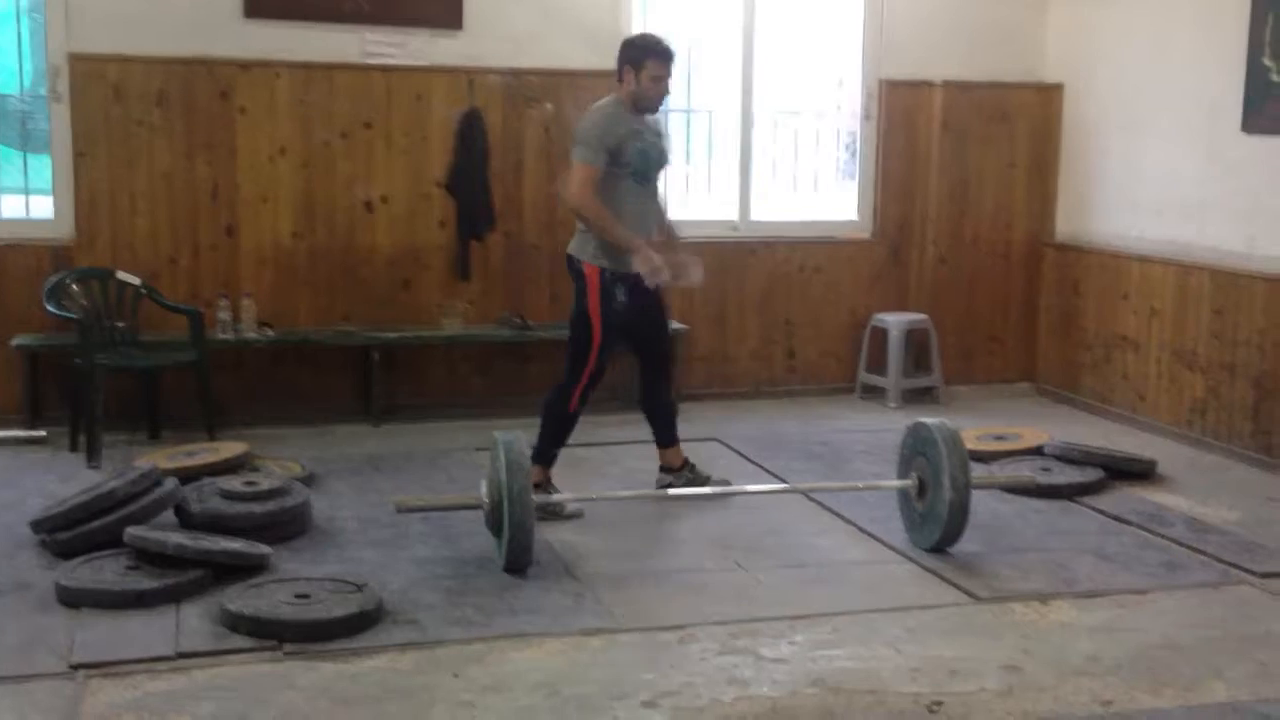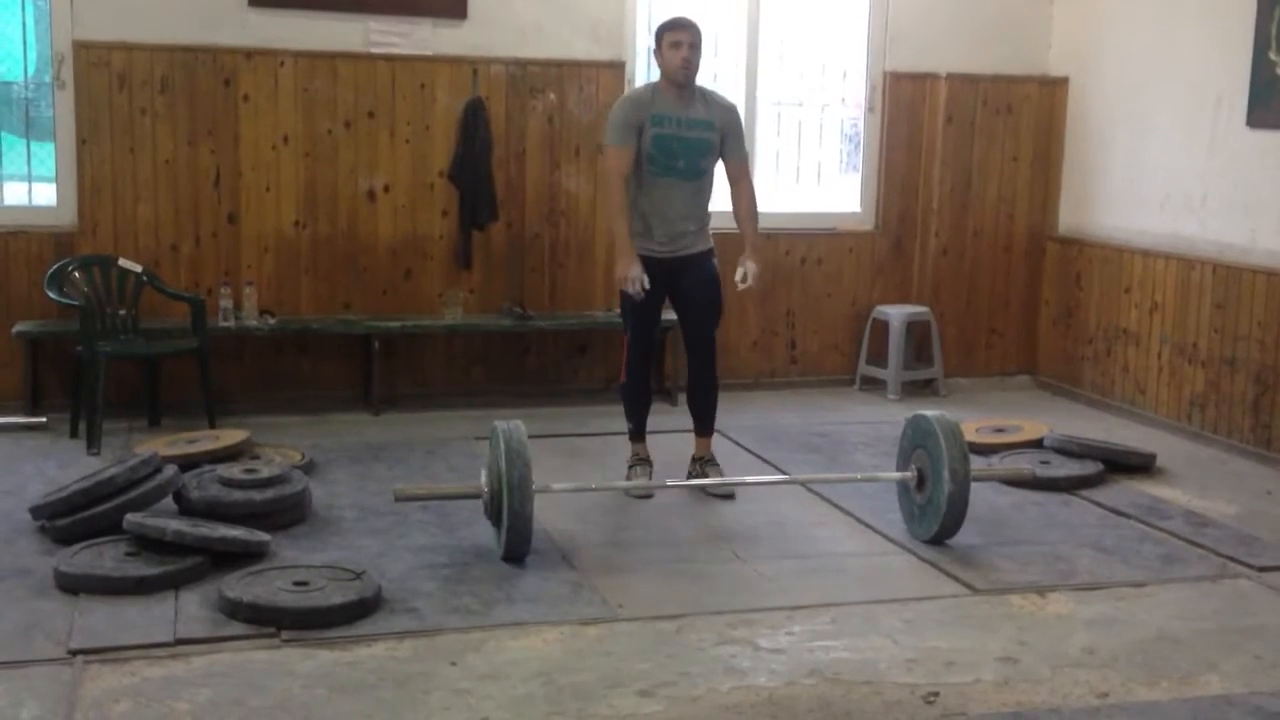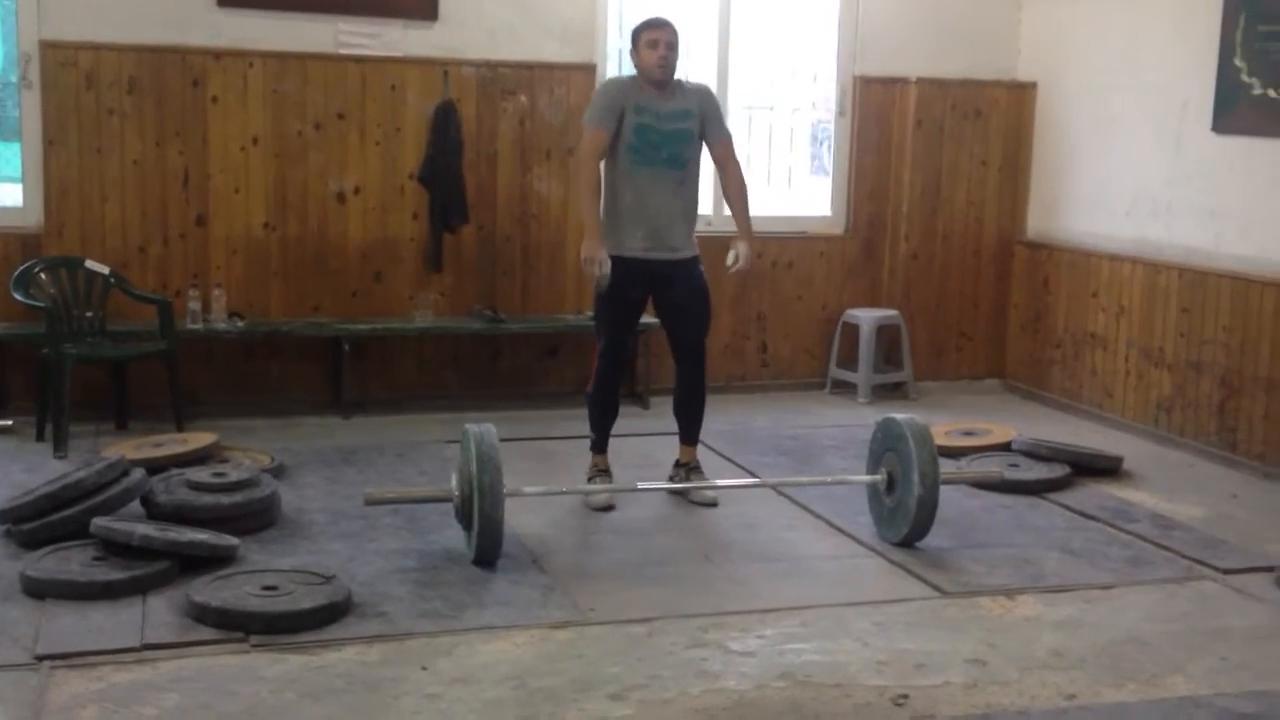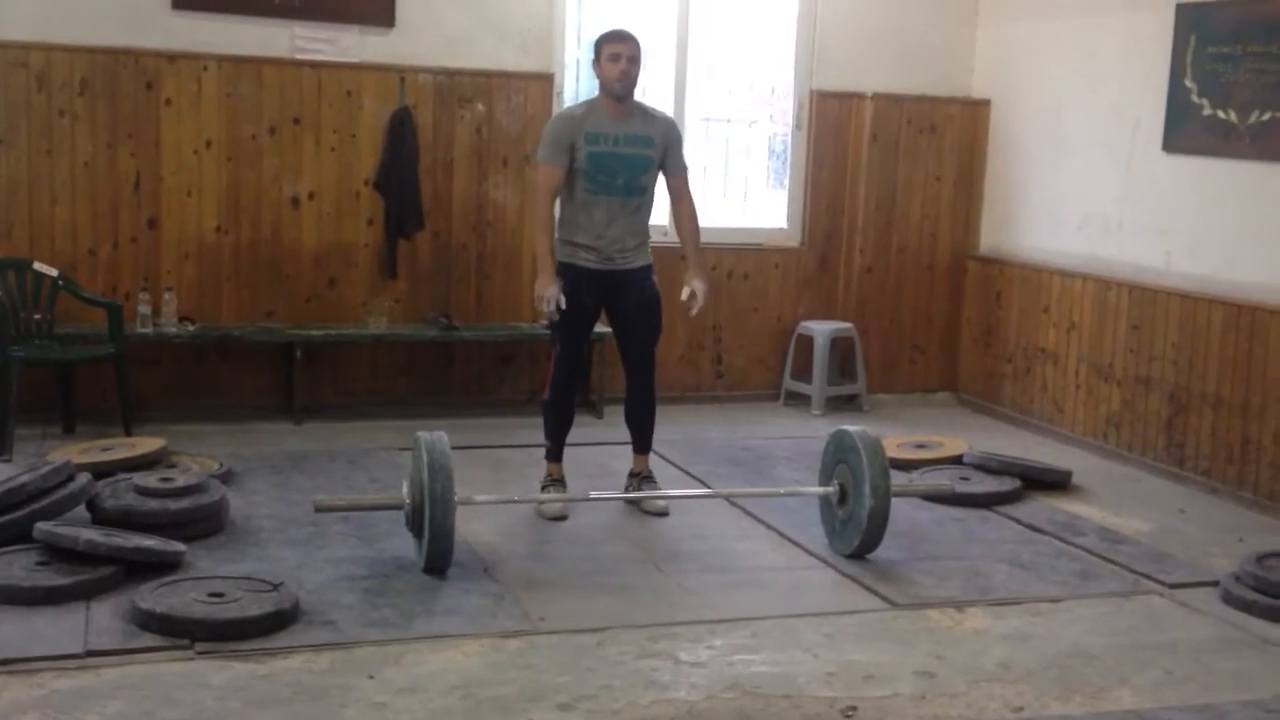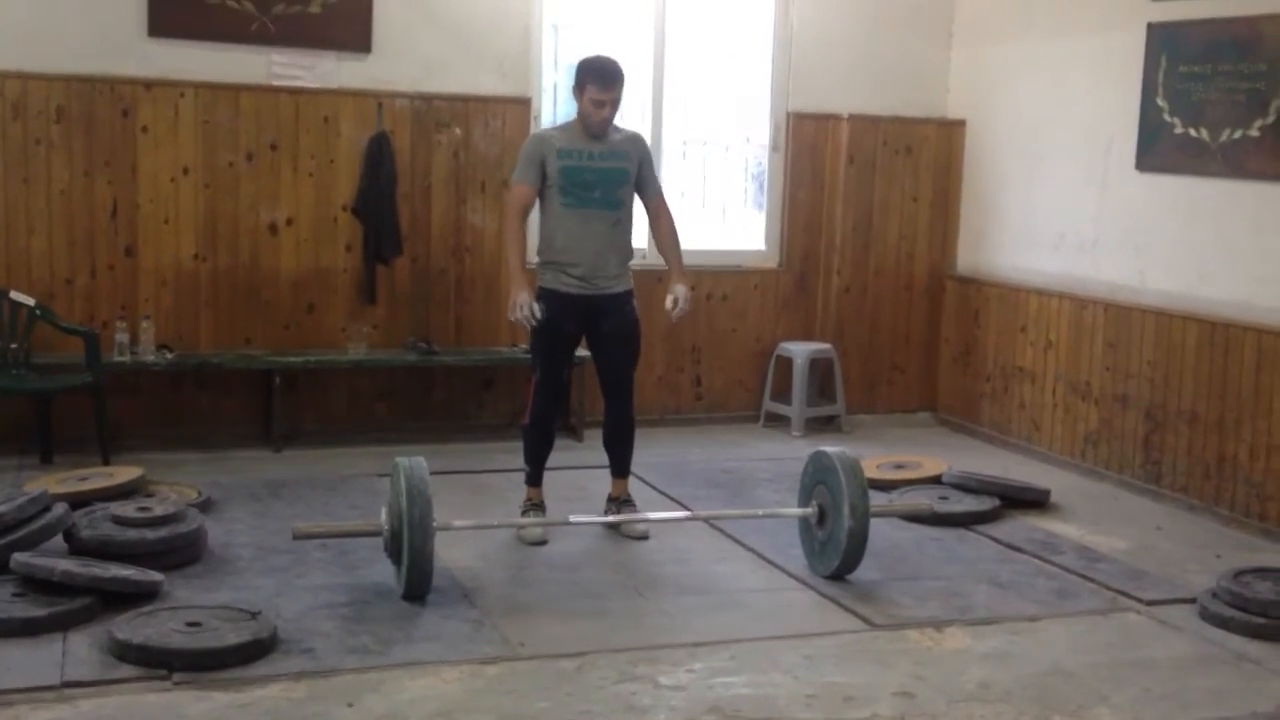
dt=1s
person 1, frame 1
left shoulder: (648, 126)
right shoulder: (603, 122)
right elbow: (579, 197)
left wrist: (674, 246)
right wrist: (639, 249)
left hip: (631, 268)
right hip: (601, 267)
left knee: (658, 363)
right knee: (584, 373)
left ankle: (674, 465)
right ankle: (536, 482)
person 1, frame 2
left shoulder: (722, 112)
right shoulder: (634, 106)
left elbow: (741, 183)
right elbow: (617, 181)
left wrist: (750, 251)
right wrist: (626, 254)
left hip: (697, 253)
right hip: (645, 253)
left knee: (703, 354)
right knee: (640, 353)
left ankle: (703, 458)
right ankle: (639, 454)
person 1, frame 3
left shoulder: (700, 99)
right shoulder: (615, 94)
left elbow: (728, 165)
right elbow: (589, 162)
left wrist: (743, 234)
right wrist: (593, 235)
left hip: (682, 257)
right hip: (624, 256)
left knee: (693, 360)
right knee: (611, 361)
left ankle: (687, 464)
right ankle: (598, 467)
person 1, frame 4
left shoulder: (662, 128)
right shoulder: (568, 123)
left elbow: (681, 199)
right elbow: (546, 200)
left wrist: (693, 270)
right wrist: (545, 272)
left hip: (635, 269)
right hip: (577, 267)
left knee: (642, 371)
right knee: (566, 371)
left ankle: (640, 473)
right ankle: (553, 475)
person 1, frame 5
left shoulder: (633, 146)
right shoulder: (544, 143)
left elbow: (659, 212)
right elbow: (516, 213)
left wrist: (678, 276)
right wrist: (518, 282)
left hip: (615, 294)
right hip: (557, 293)
left knee: (620, 398)
right knee: (546, 398)
left ankle: (619, 497)
right ankle: (533, 501)
